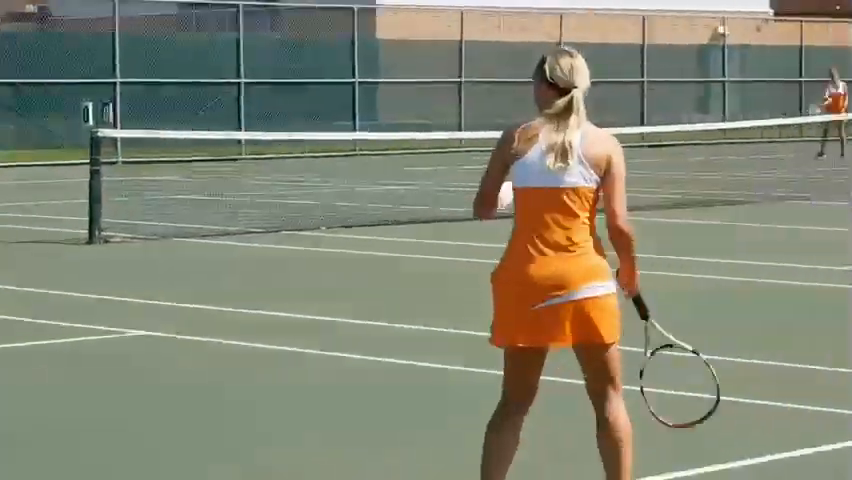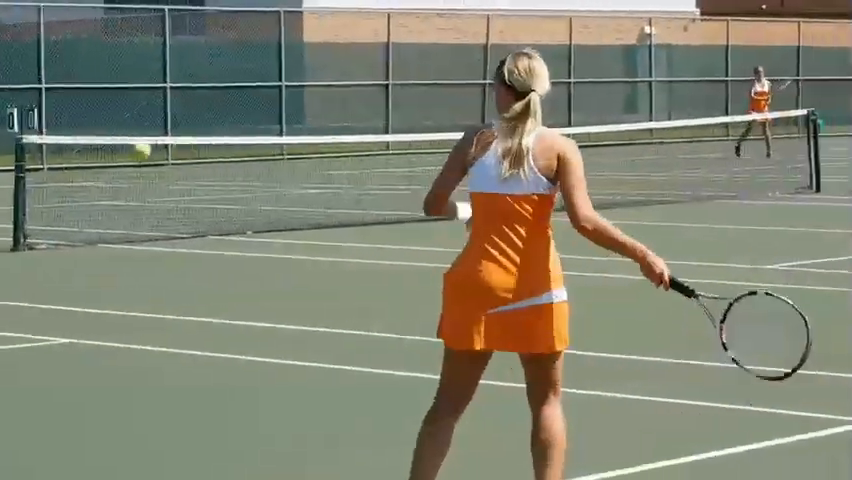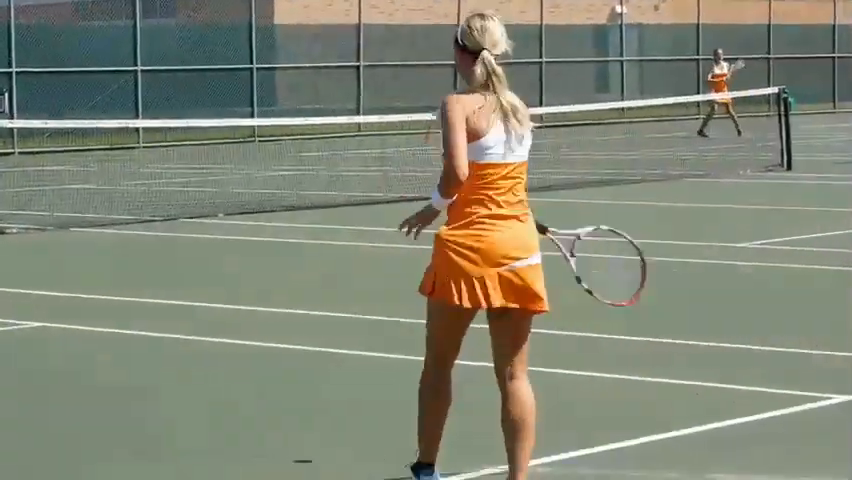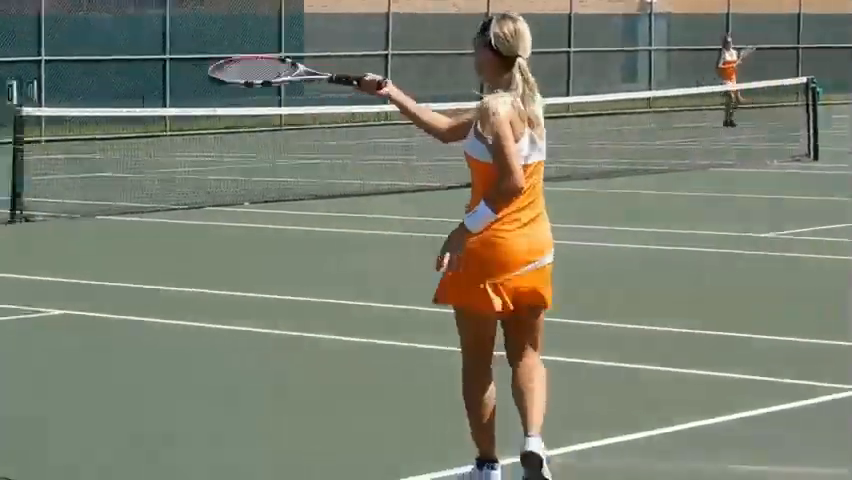
dt=0.3s
person 1, frame 1
left shoulder: (515, 138)
right shoulder: (604, 144)
left elbow: (482, 209)
right elbow: (619, 224)
right wrist: (630, 269)
left hip: (526, 279)
right hip: (584, 279)
left knee: (514, 403)
right knee: (608, 398)
person 1, frame 2
left shoulder: (474, 141)
right shoulder: (559, 147)
left elbow: (435, 204)
right elbow: (585, 220)
right wrist: (642, 255)
left hip: (476, 285)
right hip: (534, 288)
left knee: (448, 404)
right knee: (546, 404)
person 1, frame 3
left shoulder: (458, 105)
right shoulder: (518, 109)
left elbow: (457, 174)
left wrist: (432, 207)
left hip: (468, 248)
right hip: (519, 250)
left knee: (439, 367)
right knee: (514, 376)
person 1, frame 4
left shoulder: (492, 111)
right shoulder: (528, 103)
left elbow: (514, 184)
right elbow: (448, 127)
left wrist: (465, 228)
right wrist: (396, 95)
left hip: (489, 250)
right hip: (534, 249)
left knee: (478, 366)
right knee: (528, 355)
right ankle: (533, 440)
